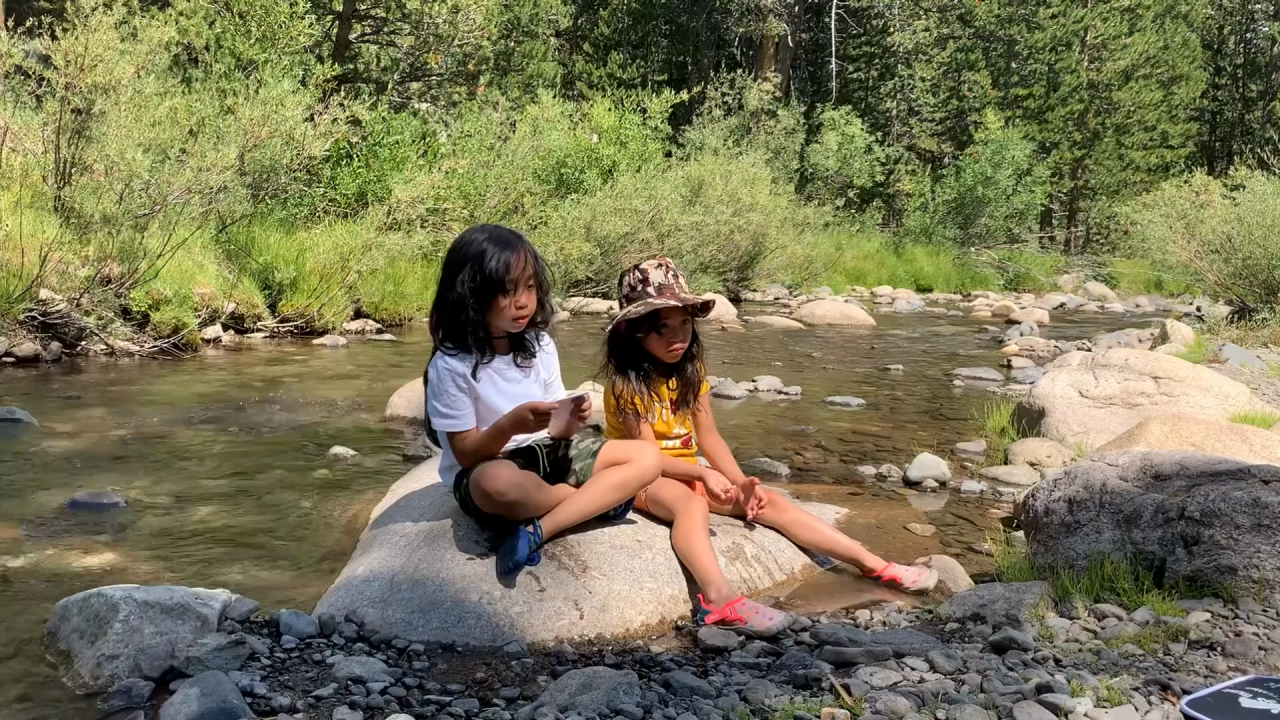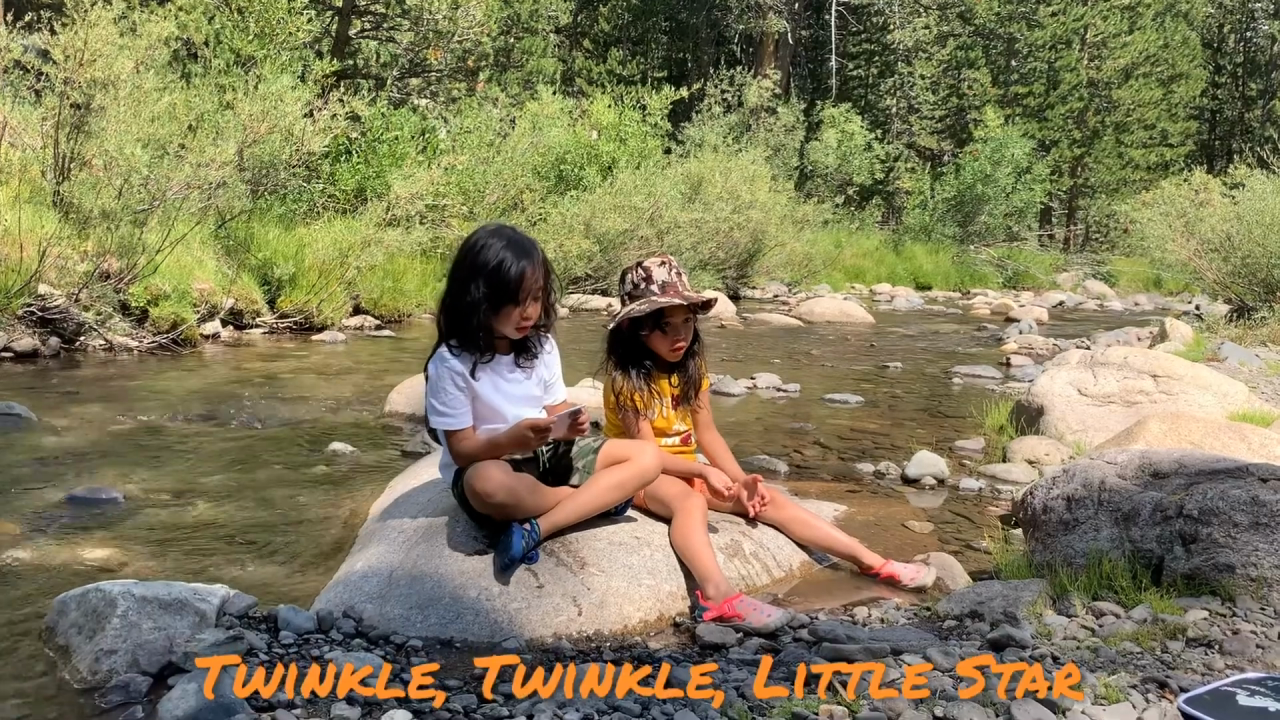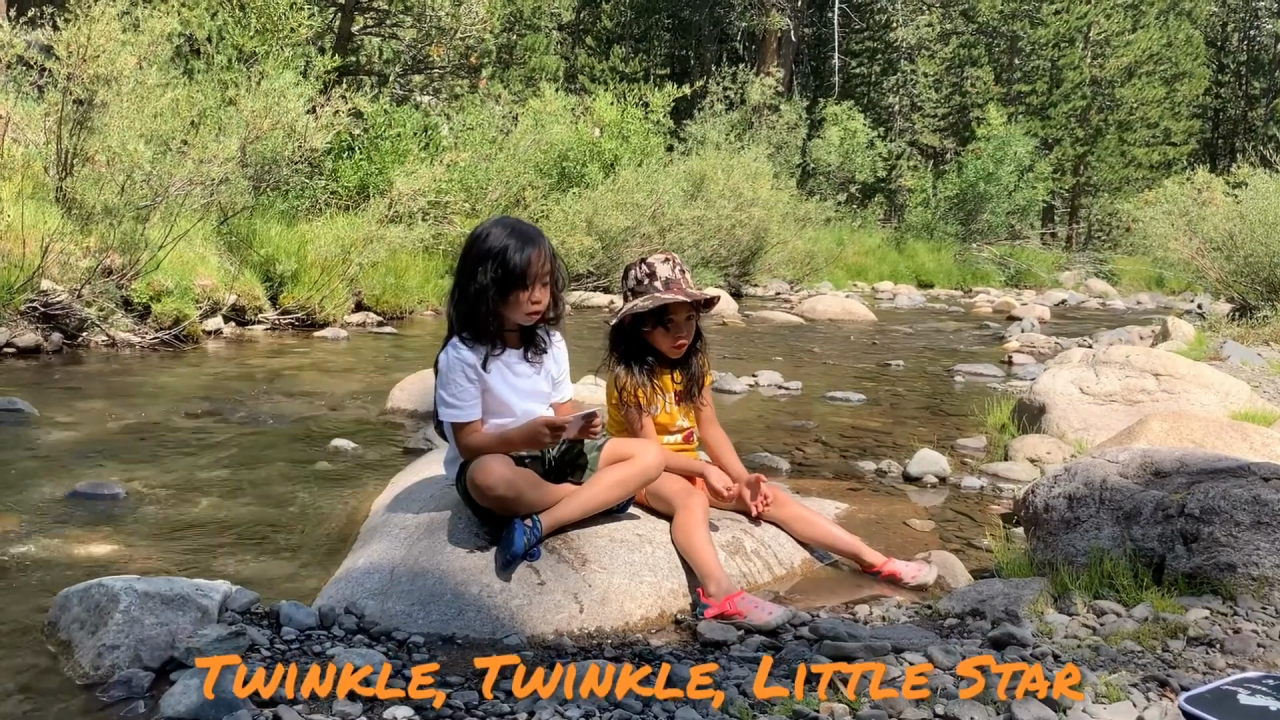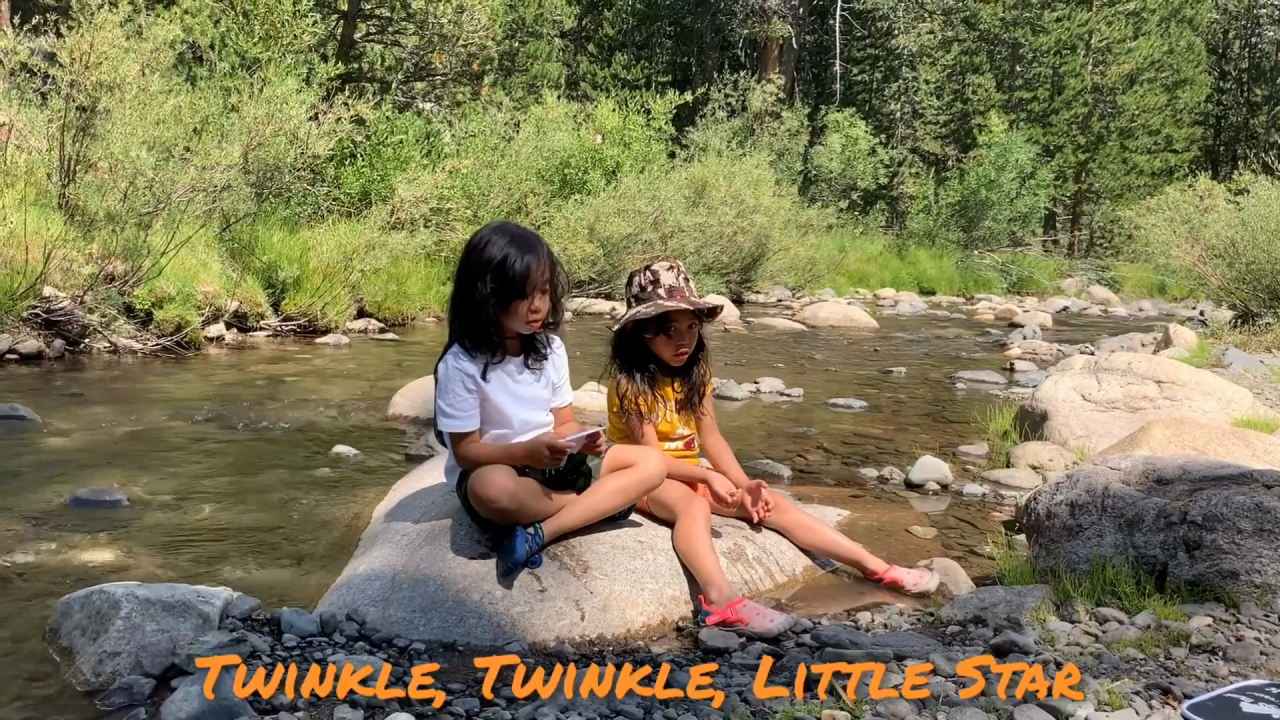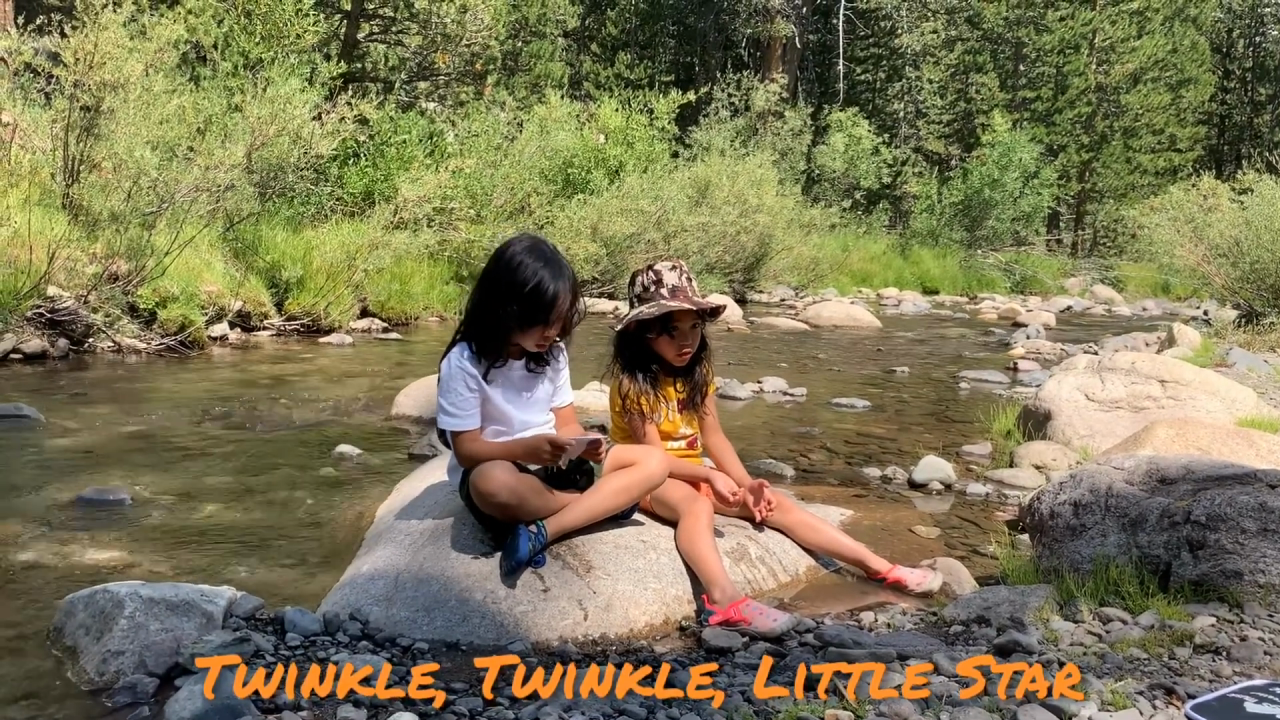
dt=1s
person 1, frame 1
left shoulder: (690, 372)
right shoulder: (627, 383)
left elbow: (708, 438)
left wrist: (740, 482)
right wrist: (704, 474)
left hip: (688, 473)
right hip: (643, 480)
left knee: (769, 502)
right knee: (692, 505)
left ankle: (874, 566)
right ankle: (720, 599)
person 1, frame 2
left shoulder: (690, 368)
right shoulder: (626, 378)
left elbow: (707, 433)
left wrist: (740, 479)
right wrist: (705, 471)
left hip: (687, 469)
left knee: (768, 499)
right knee: (690, 500)
left ankle: (871, 561)
right ankle: (718, 594)
person 1, frame 3
left shoulder: (693, 366)
right shoulder: (629, 376)
left elbow: (711, 431)
left wrist: (743, 478)
right wrist: (705, 470)
left hip: (689, 467)
left knee: (770, 497)
right knee: (691, 500)
left ankle: (873, 560)
right ankle: (720, 592)
person 1, frame 4
left shoulder: (694, 373)
right shoulder: (630, 382)
left elbow: (711, 438)
left wrist: (744, 484)
right wrist: (708, 476)
left hip: (690, 474)
left knee: (772, 504)
right knee: (693, 506)
left ankle: (876, 568)
right ankle: (721, 600)
person 1, frame 5
left shoulder: (696, 373)
right shoulder: (633, 382)
left elbow: (714, 438)
left wrist: (747, 483)
right wrist: (711, 476)
left hip: (693, 474)
left knee: (776, 504)
right knee: (696, 505)
left ankle: (879, 567)
right ankle: (724, 600)
person 2, frame 1
left shoulder: (539, 344)
right shoulder: (451, 365)
left elbow: (554, 428)
right elbow: (467, 454)
left wrist: (569, 419)
right wrist: (509, 426)
left hip: (546, 455)
right hip: (487, 472)
left knee: (646, 458)
right knee: (498, 483)
left ankle: (539, 530)
right ankle: (598, 497)
person 2, frame 2
left shoulder: (541, 346)
right shoulder: (452, 363)
left elbow: (556, 416)
right elbow: (462, 452)
left wrist: (569, 426)
right wrist: (509, 441)
left hip: (547, 456)
right hip: (489, 466)
left knee: (646, 458)
right knee: (487, 484)
left ankle: (535, 528)
right ankle: (596, 496)
person 2, frame 3
left shoulder: (550, 341)
right shoulder: (462, 356)
left elbow: (562, 414)
right elbow: (469, 443)
left wrist: (578, 427)
right wrist: (522, 438)
left hip: (552, 455)
right hip: (497, 462)
left knee: (649, 457)
right knee: (489, 478)
left ankle: (539, 525)
right ankle: (601, 494)
person 2, frame 4
left shoulder: (550, 349)
right shoulder: (461, 364)
left elbow: (564, 424)
right elbow: (466, 452)
left wrist: (580, 440)
right wrist: (524, 453)
left hip: (552, 465)
right hip: (497, 472)
left knee: (651, 464)
right knee: (492, 488)
left ankle: (541, 533)
right ankle: (604, 500)
person 2, frame 5
left shoulder: (553, 353)
right shoulder: (464, 363)
left elbow: (566, 424)
right elbow: (466, 450)
left wrist: (583, 443)
right wrist: (526, 449)
left hip: (554, 467)
right hip: (499, 471)
left knee: (653, 462)
right knee: (493, 483)
left ankle: (543, 530)
right ankle: (605, 501)
